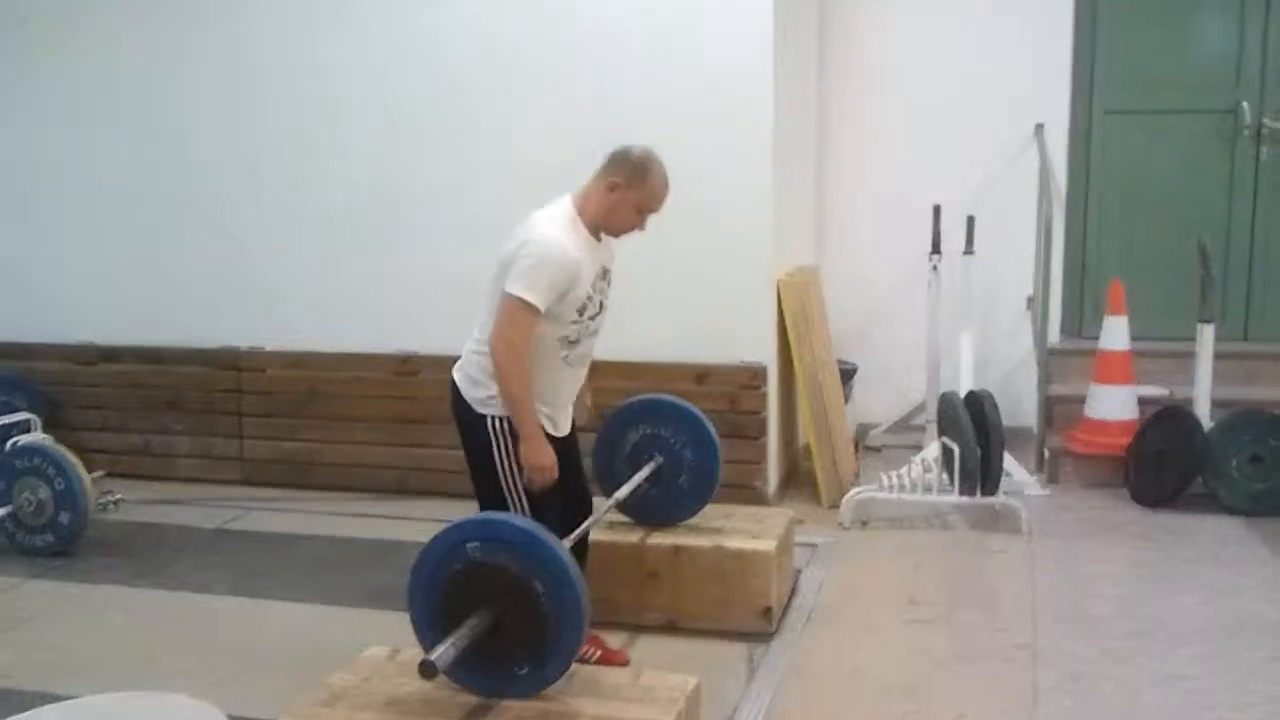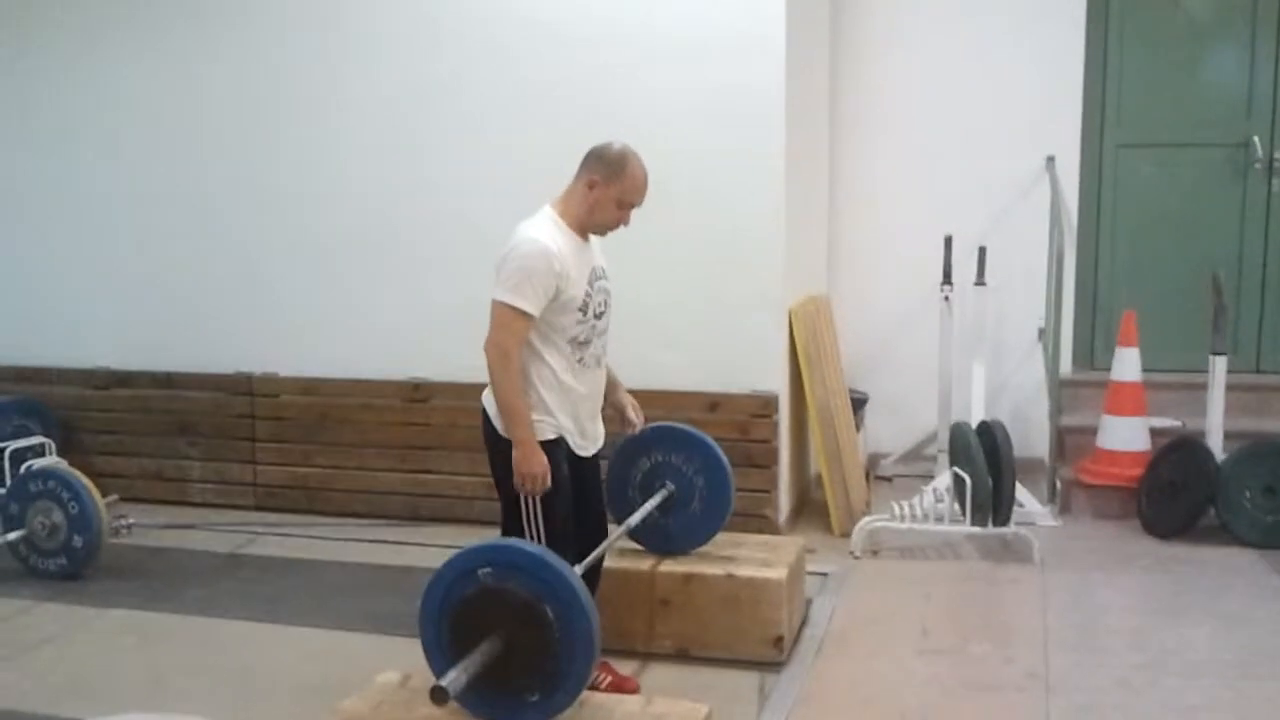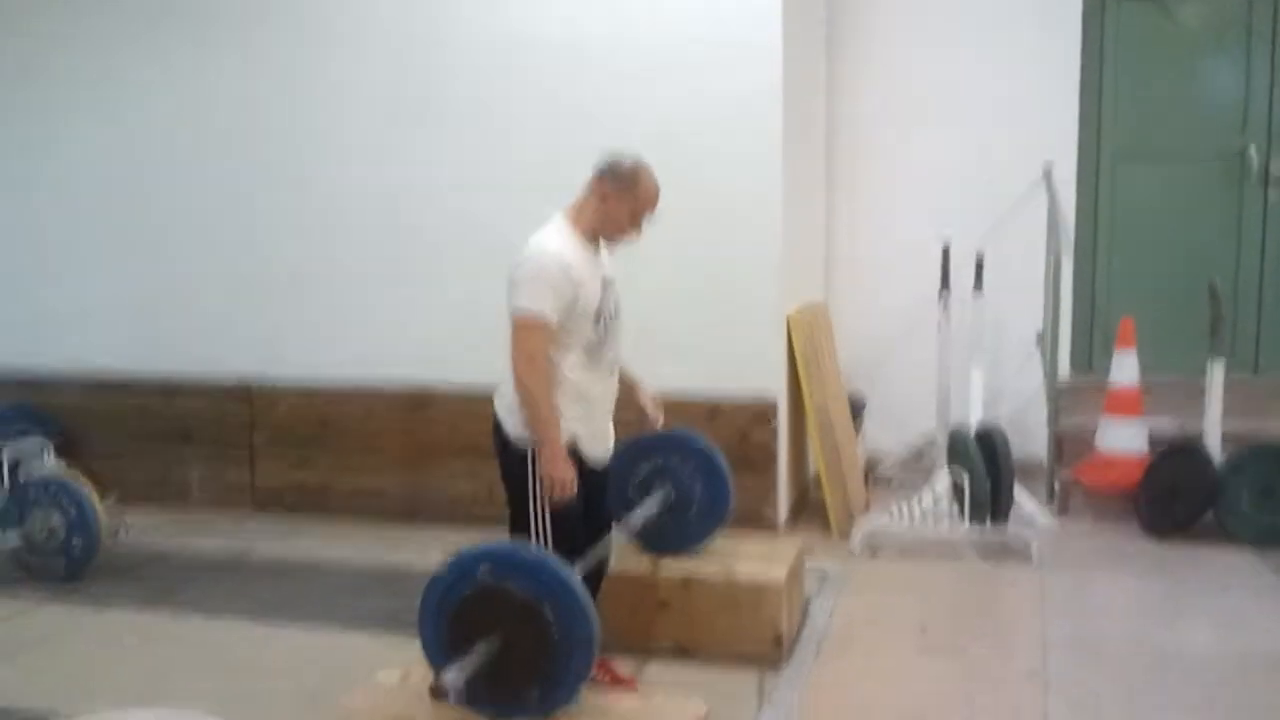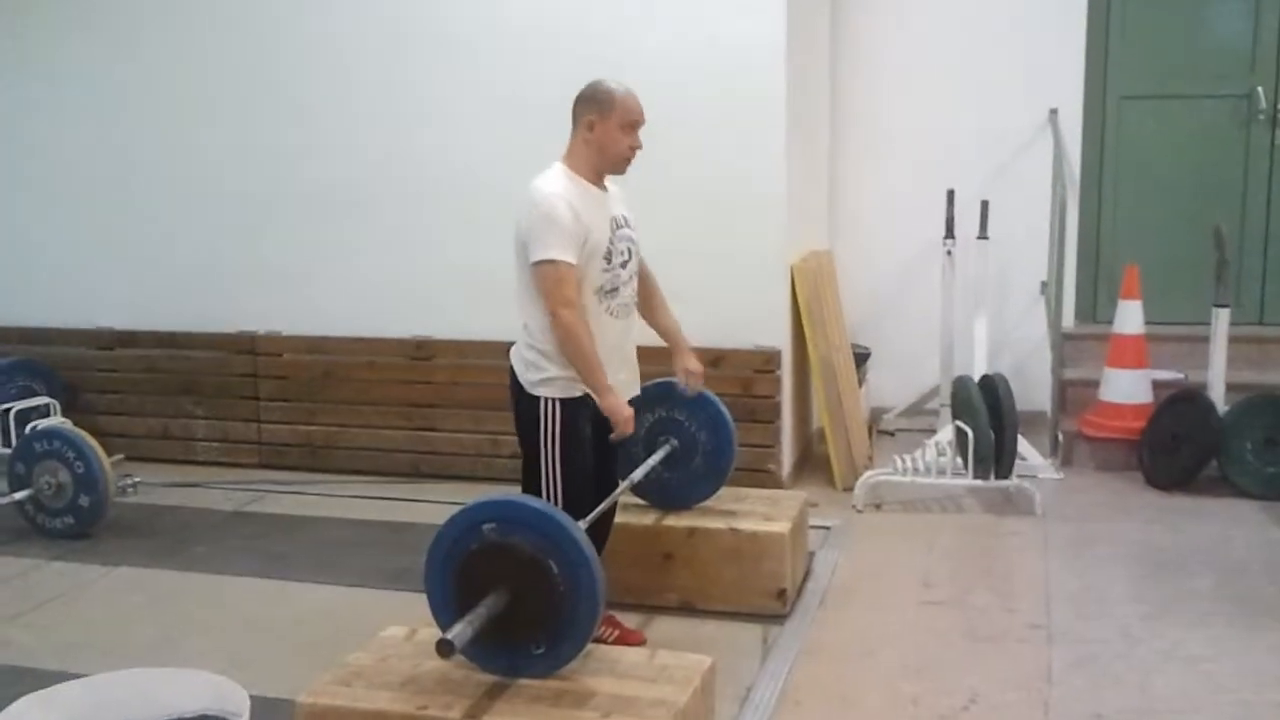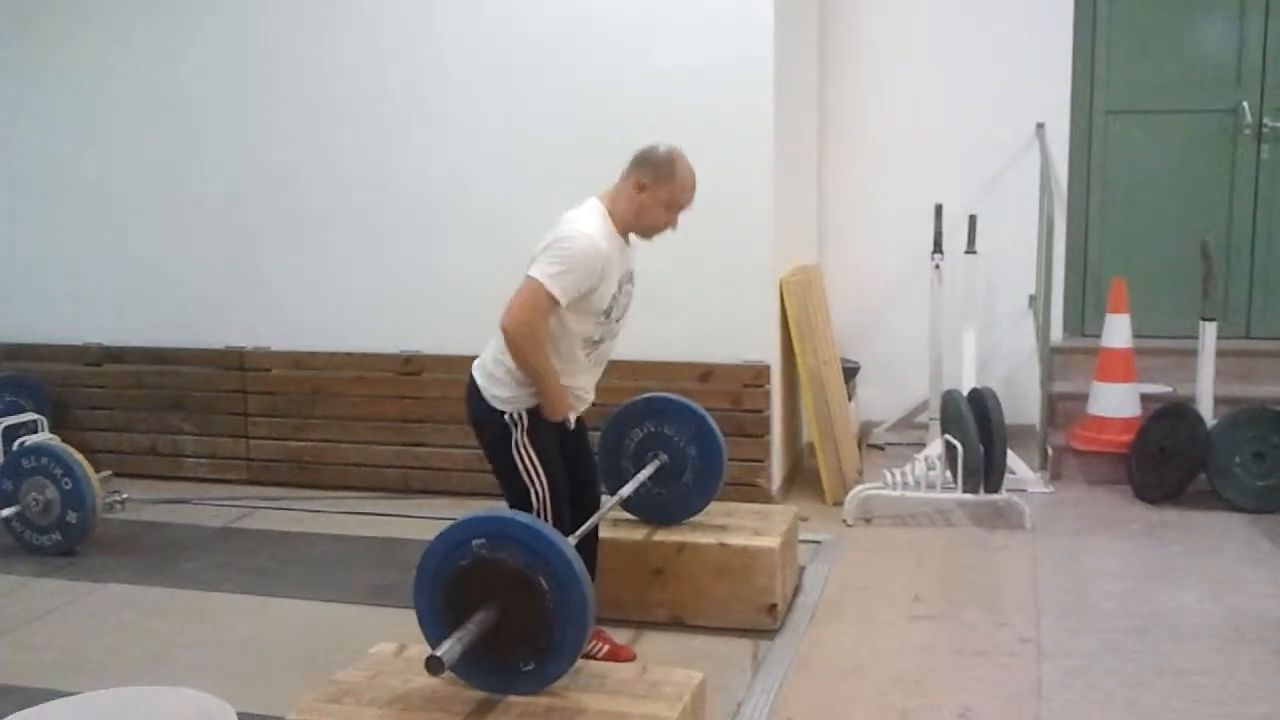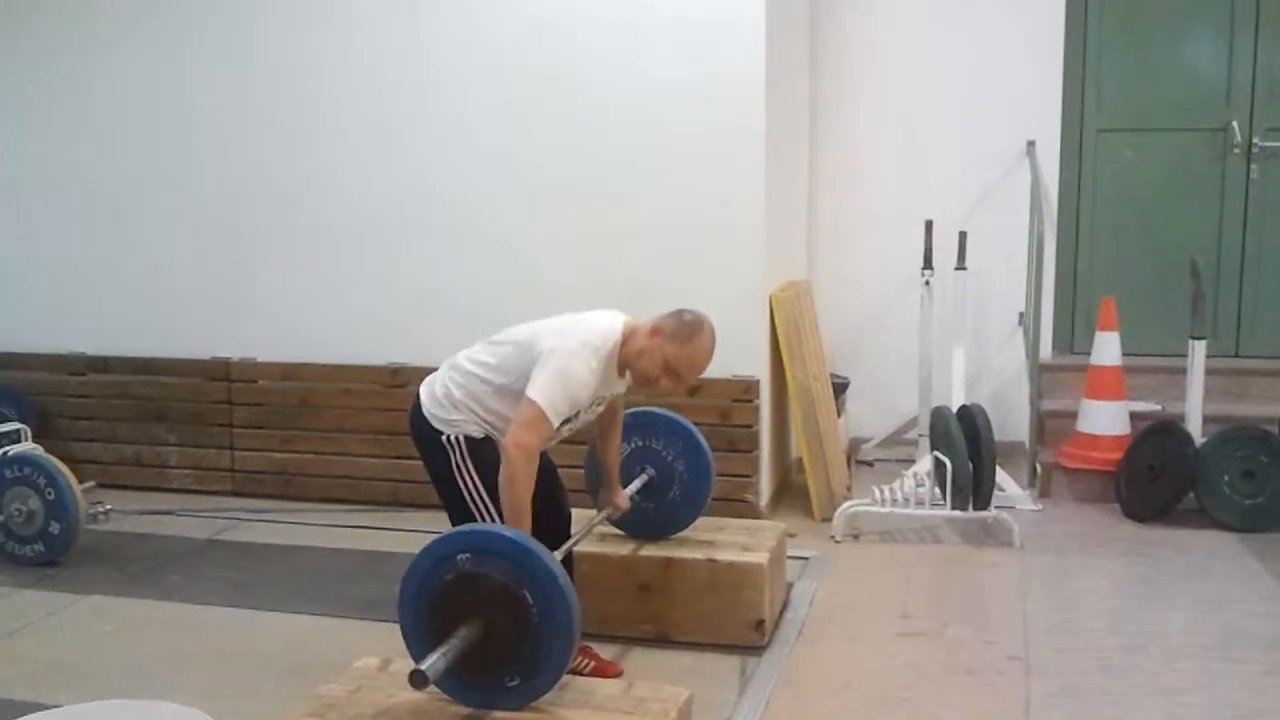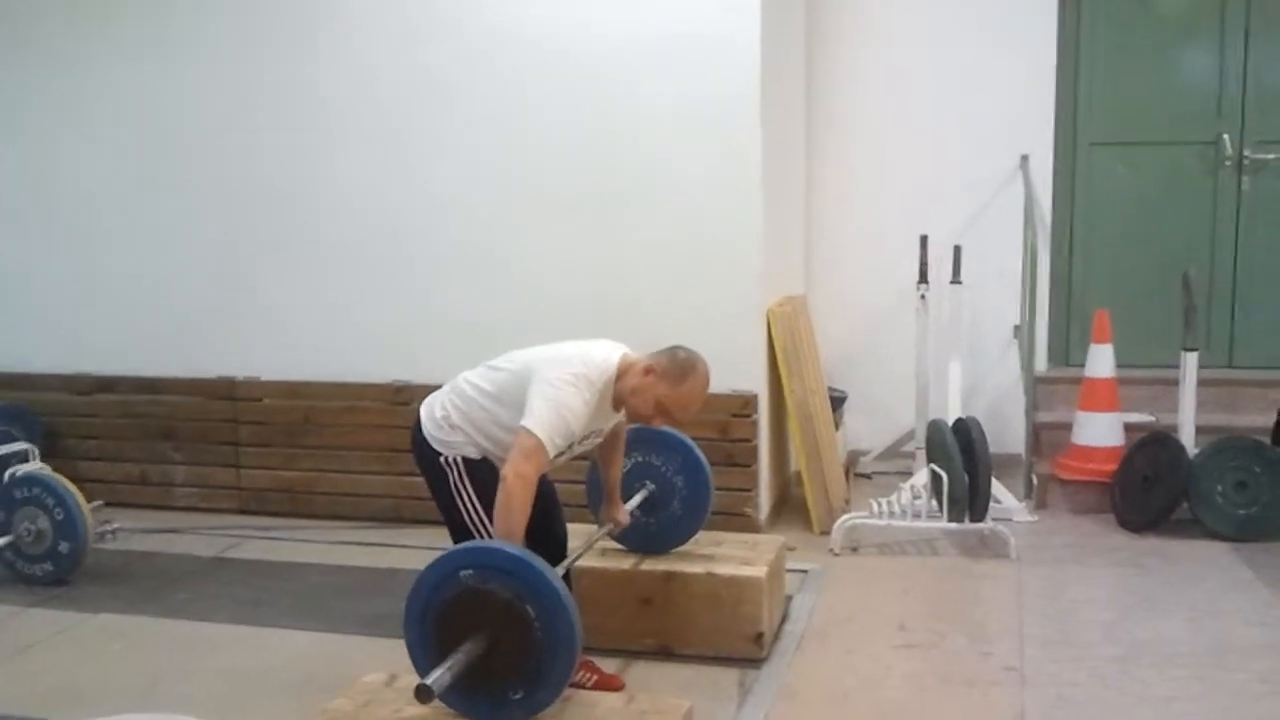
dt=0.7s
person 1, frame 1
left shoulder: (597, 235)
right shoulder: (551, 243)
right elbow: (507, 341)
left wrist: (579, 384)
right wrist: (529, 438)
left hip: (550, 405)
right hip: (496, 406)
left knee: (572, 518)
person 1, frame 2
left shoulder: (586, 245)
right shoulder: (537, 247)
right elbow: (501, 348)
left wrist: (615, 389)
right wrist: (525, 444)
left hip: (578, 430)
right hip: (534, 435)
left knee: (587, 546)
person 1, frame 3
left shoulder: (593, 253)
right shoulder: (551, 256)
right elbow: (528, 360)
left wrist: (634, 389)
right wrist: (551, 452)
left hip: (587, 436)
right hip: (543, 441)
left knee: (589, 553)
person 1, frame 4
left shoulder: (609, 195)
right shoulder: (554, 200)
left elbow: (640, 279)
right elbow: (563, 309)
left wrist: (681, 348)
right wrist: (606, 395)
left hip: (600, 385)
right hip: (556, 388)
left knee: (597, 506)
right knee: (555, 516)
person 1, frame 5
left shoulder: (614, 238)
right shoulder: (585, 240)
right elbow: (518, 323)
left wrist: (564, 396)
right wrist: (553, 396)
left hip: (553, 401)
right hip: (512, 402)
left knee: (583, 514)
right knee: (546, 527)
person 1, frame 6
left shoulder: (624, 346)
right shoulder: (581, 355)
left elbow: (609, 410)
right elbow: (519, 448)
left wrist: (611, 485)
left hip: (503, 420)
right hip: (451, 419)
left knee: (554, 523)
person 1, frame 7
left shoulder: (625, 375)
right shoulder: (574, 386)
left elbow: (611, 430)
right elbow: (516, 477)
left wrist: (613, 501)
left hip: (498, 439)
right hip: (450, 438)
left knee: (551, 542)
